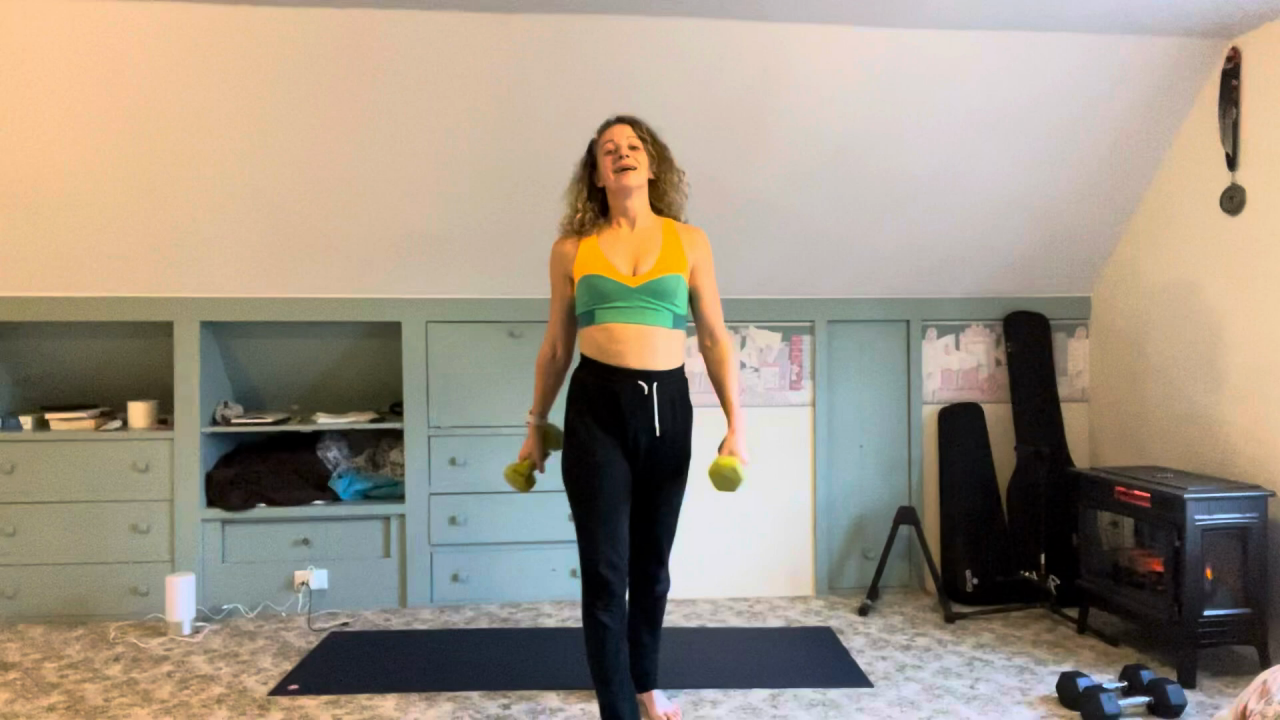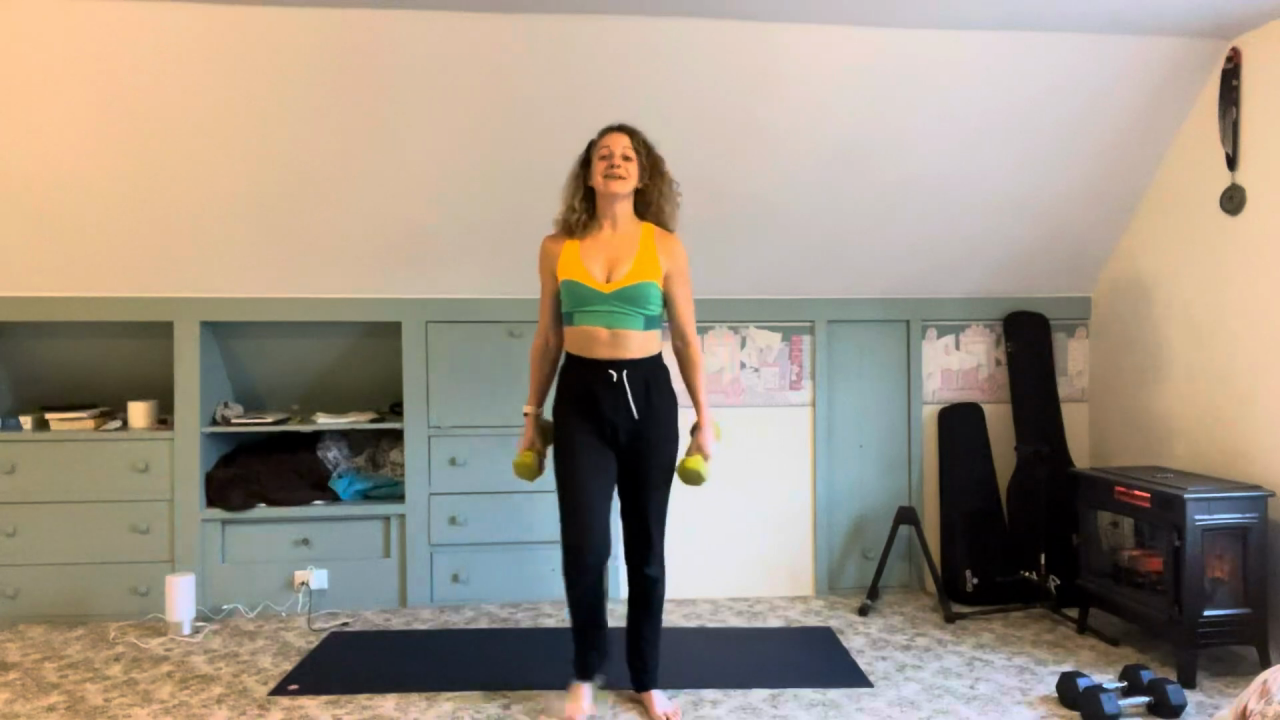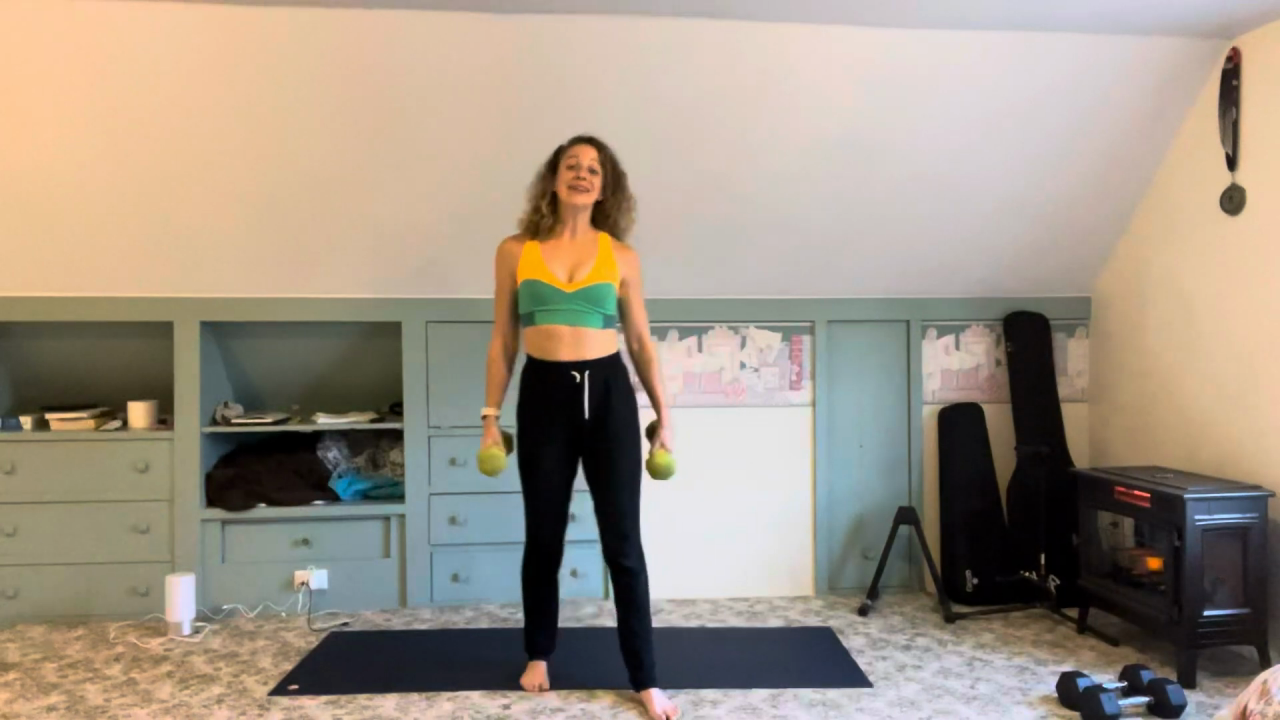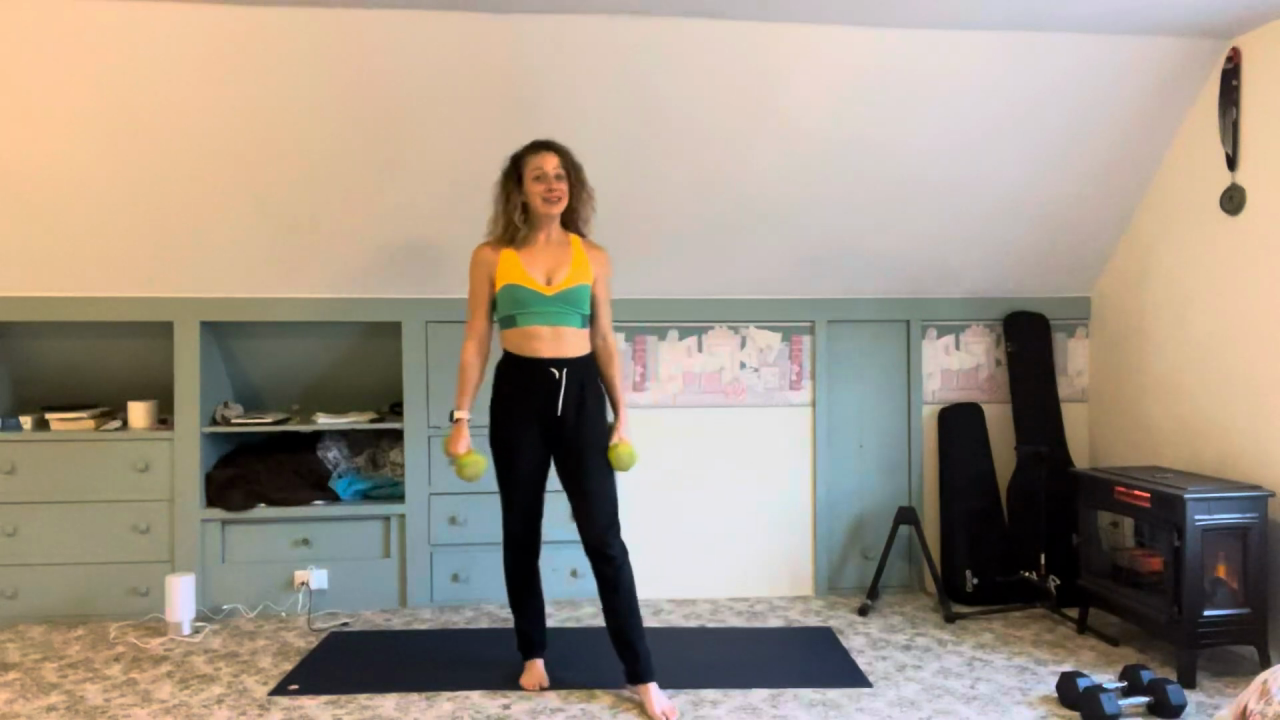
dt=0.3s
person 1, frame 1
left shoulder: (688, 242)
right shoulder: (571, 250)
left elbow: (716, 337)
right elbow: (554, 347)
left wrist: (735, 423)
right wrist: (535, 425)
left hip: (666, 405)
right hip: (595, 408)
left knee: (651, 567)
right knee: (605, 573)
person 1, frame 2
left shoulder: (665, 246)
right shoulder: (557, 247)
left elbow: (686, 338)
right elbow: (548, 339)
left wrist: (702, 418)
right wrist: (532, 414)
left hip: (648, 397)
right hip: (582, 399)
left knee: (646, 550)
right knee: (585, 548)
right ankle: (585, 672)
person 1, frame 3
left shoulder: (621, 256)
right shoulder: (515, 252)
left elbow: (641, 340)
right elbow: (502, 342)
left wrist: (663, 413)
right wrist: (491, 415)
left hip: (609, 395)
right hip: (544, 396)
left knee: (623, 542)
right knee: (545, 536)
right ankle: (538, 652)
person 1, frame 4
left shoulder: (593, 256)
right shoulder: (490, 256)
left elbow: (604, 340)
right elbow: (476, 342)
left wrist: (621, 413)
right wrist: (461, 418)
left hip: (579, 393)
right hip: (518, 394)
left knee: (604, 534)
right knee: (521, 531)
right ankle: (533, 653)
